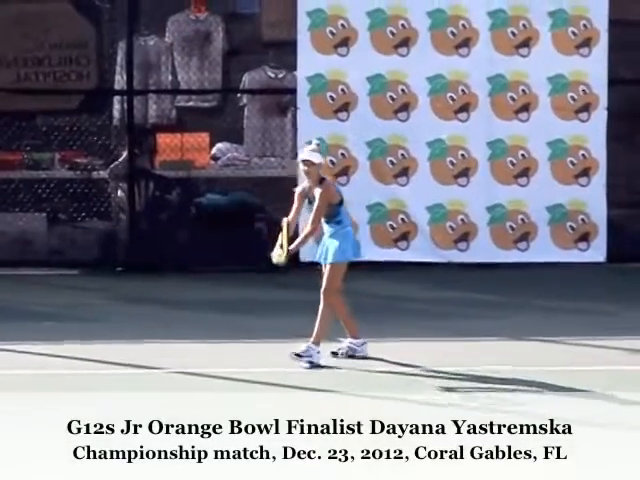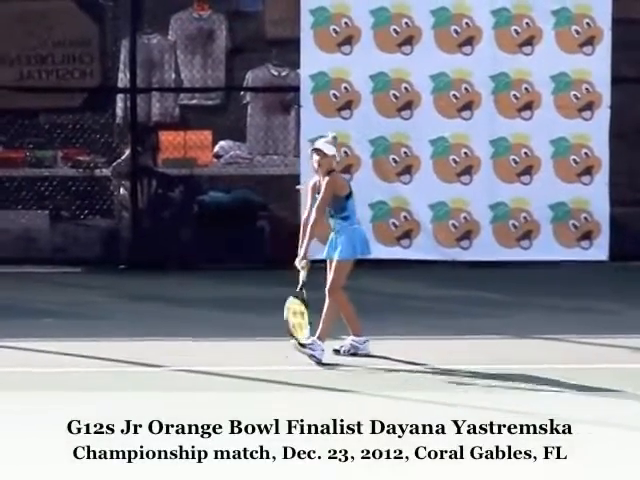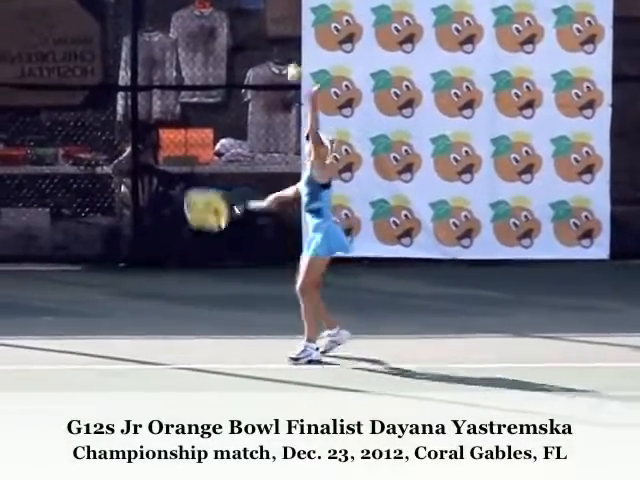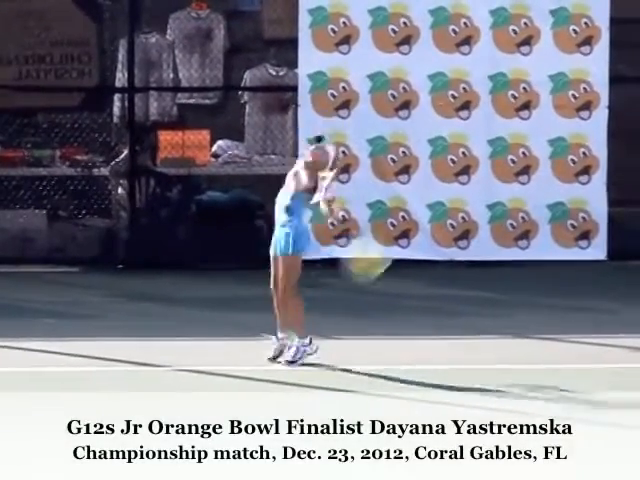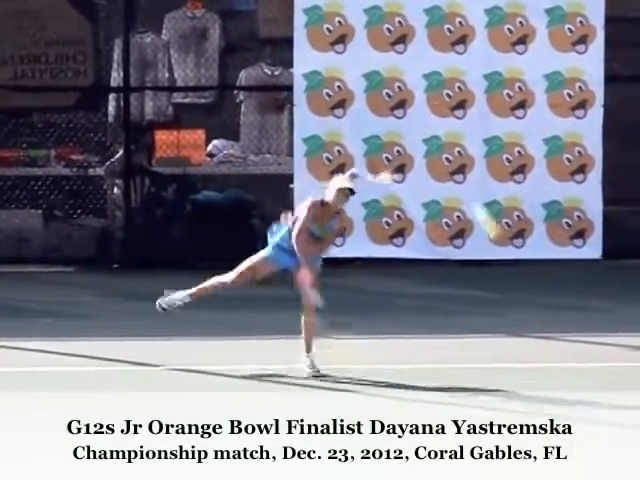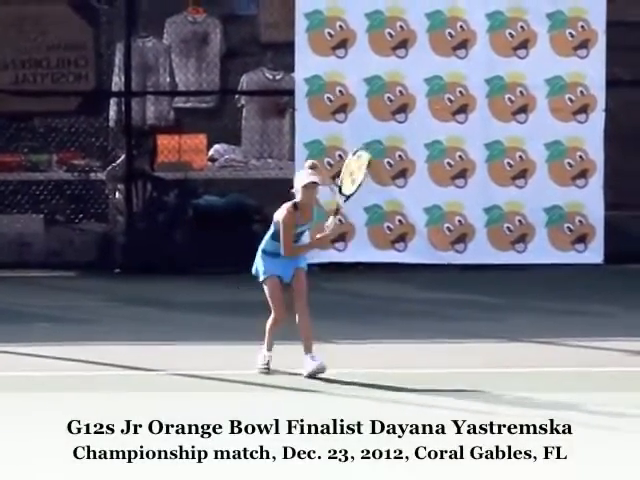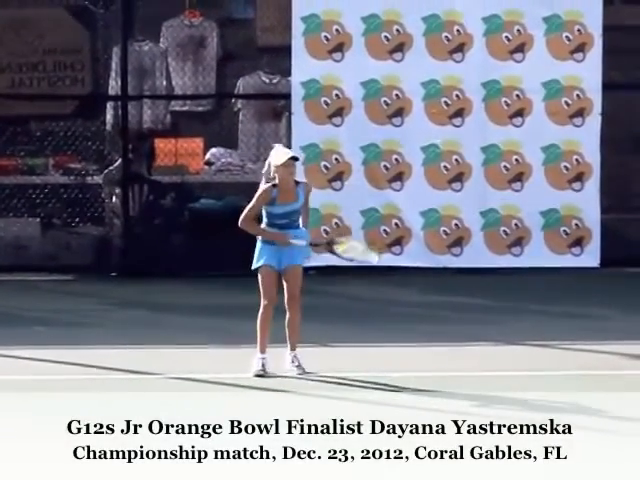
dt=0.4s
person 1, frame 1
left shoulder: (325, 189)
right shoulder: (303, 190)
left elbow: (312, 226)
right elbow: (292, 219)
left wrist: (292, 249)
left hip: (341, 240)
right hip: (329, 240)
left knee: (327, 293)
right knee: (333, 293)
left ankle: (313, 348)
right ankle: (356, 341)
person 1, frame 2
left shoulder: (333, 180)
right shoulder: (314, 184)
left elbow: (317, 217)
right elbow: (307, 218)
left wrist: (304, 250)
right wrist: (303, 253)
left hip: (349, 236)
right hip: (338, 237)
left knee: (332, 289)
right knee: (337, 290)
left ankle: (317, 343)
right ankle: (359, 339)
person 1, frame 3
left shoulder: (320, 166)
right shoulder: (309, 171)
left elbow: (315, 135)
right elbow: (297, 190)
left wrist: (313, 106)
right wrist: (276, 197)
left hip: (323, 234)
right hip: (315, 235)
left knee: (304, 289)
right knee: (308, 289)
left ankle: (311, 347)
right ankle: (334, 331)
person 1, frame 4
left shoulder: (312, 179)
right shoulder: (300, 169)
left hip: (293, 233)
right hip: (283, 230)
left knee: (287, 290)
right knee: (277, 288)
left ankle: (303, 341)
right ankle: (285, 337)
person 1, frame 5
left shoulder: (337, 220)
right shoulder: (314, 206)
left elbow: (319, 248)
right elbow: (298, 237)
right wrist: (305, 264)
left hip: (304, 257)
right hip: (283, 249)
left knee: (310, 305)
right knee: (232, 280)
left ankle: (308, 357)
right ankle: (185, 295)
person 1, frame 6
left shoulder: (313, 206)
right shoulder: (288, 212)
right elbow: (287, 250)
right wrist: (319, 240)
left hip: (295, 258)
right hip: (272, 258)
left knee: (302, 306)
right knee: (279, 313)
left ankle: (309, 358)
right ankle: (266, 353)
person 1, frame 7
left shoulder: (303, 188)
right shoulder: (267, 192)
right elbow: (244, 221)
left wrist: (303, 231)
right wrist: (273, 235)
left hip: (293, 248)
right hip: (270, 247)
left knee: (293, 302)
right knee: (268, 302)
left ankle: (292, 355)
right ankle: (261, 357)
